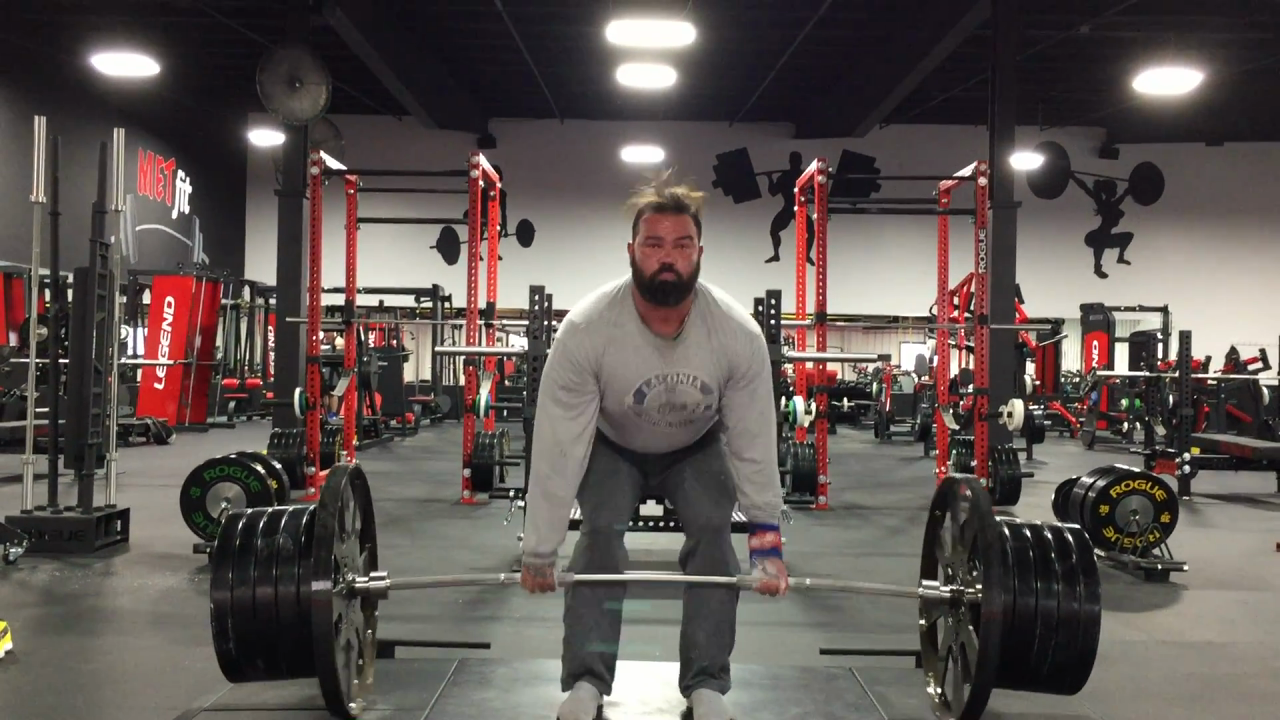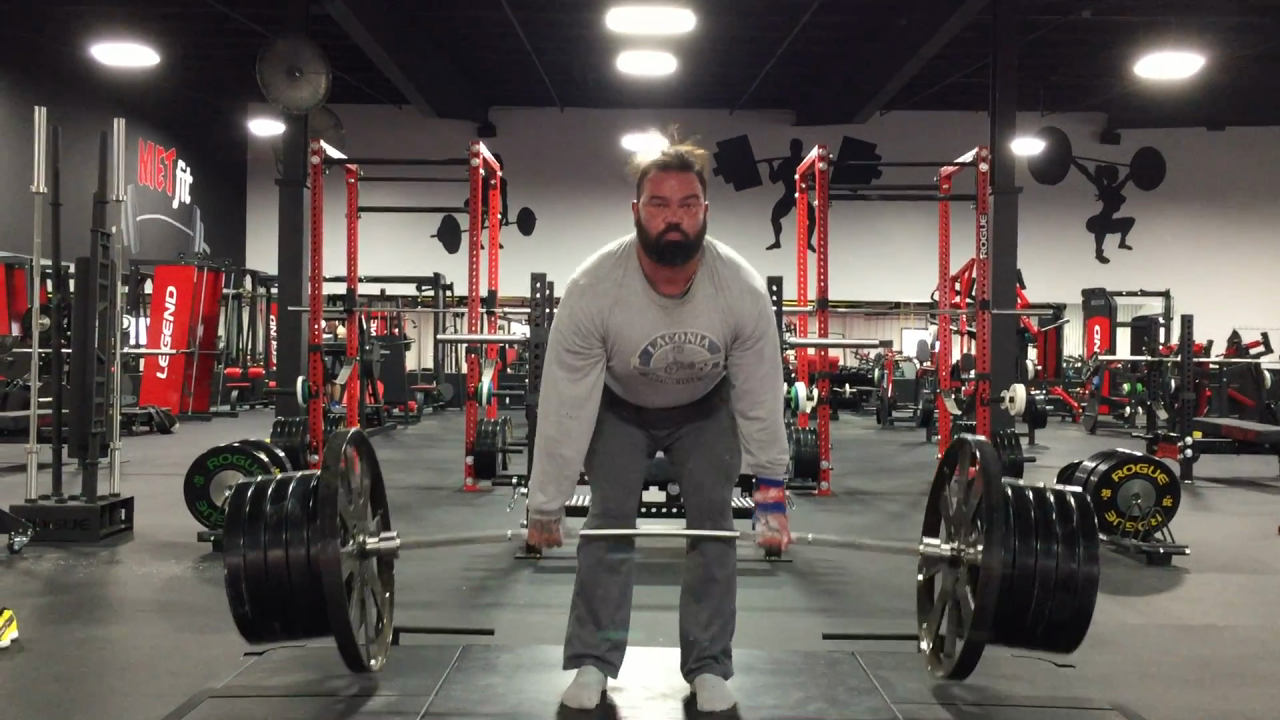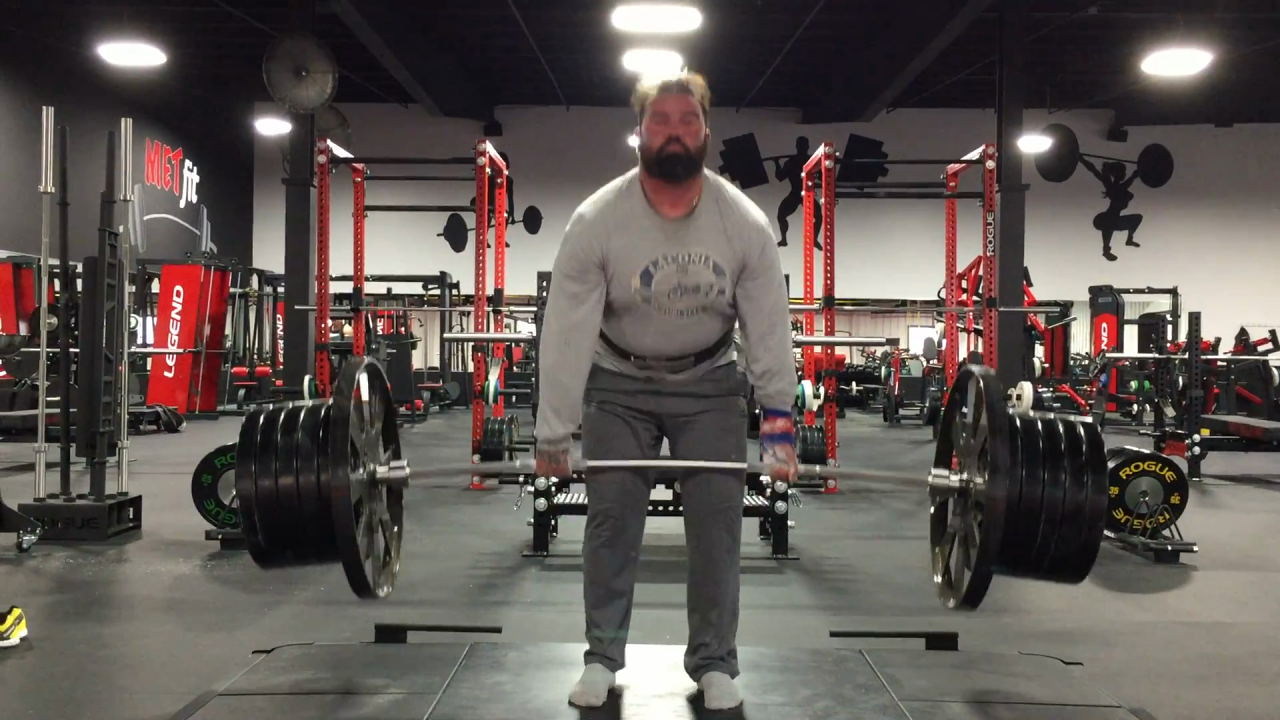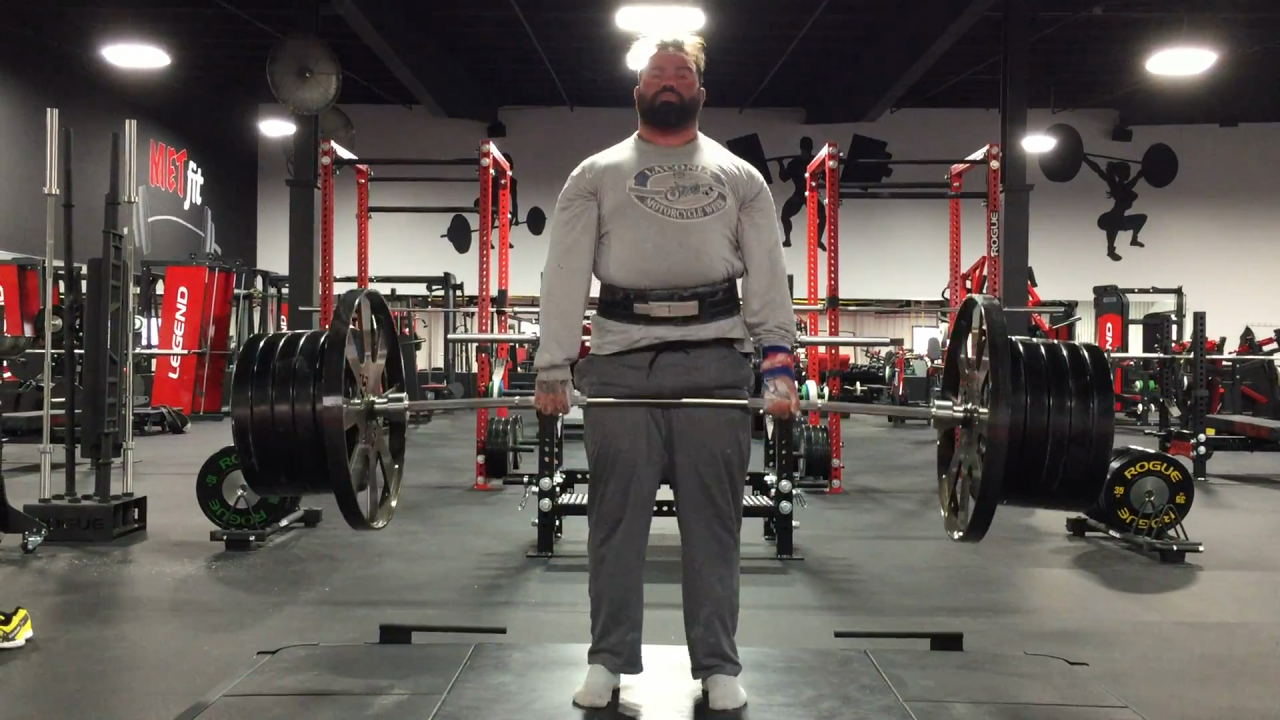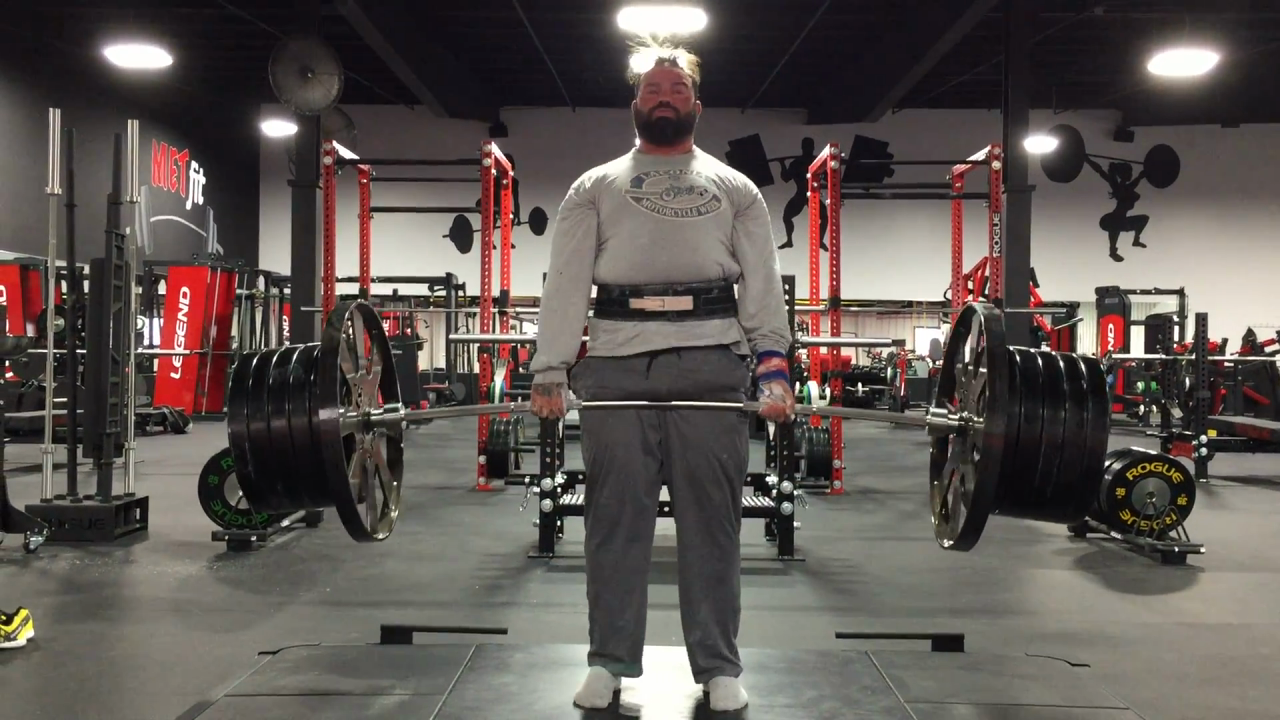
dt=0.4s
person 1, frame 1
left shoulder: (737, 332)
right shoulder: (586, 328)
left elbow: (754, 443)
right elbow: (559, 445)
left wrist: (767, 542)
right wrist: (539, 553)
left hip: (696, 449)
right hip: (612, 448)
left knee: (712, 537)
right knee: (600, 535)
person 1, frame 2
left shoulder: (743, 290)
right shoulder: (592, 289)
left elbow: (760, 399)
right elbow: (566, 406)
left wrist: (771, 496)
right wrist: (545, 507)
left hip: (705, 409)
right hip: (618, 409)
left knee: (713, 518)
right knee: (609, 517)
left ankle: (708, 667)
right ankle: (592, 663)
person 1, frame 3
left shoulder: (745, 223)
right shoulder: (596, 221)
left elbow: (768, 329)
right elbow: (566, 334)
left wrist: (779, 428)
right wrist: (553, 436)
left hip: (710, 384)
right hip: (619, 383)
left knee: (716, 518)
right knee: (613, 515)
left ankle: (713, 663)
right ankle: (601, 657)
person 1, frame 4
left shoulder: (739, 175)
right shoulder: (596, 173)
left elbow: (766, 274)
right elbow: (566, 274)
left wrist: (778, 363)
right wrist: (552, 368)
left hip: (714, 358)
right hip: (620, 358)
left knee: (711, 515)
right knee: (618, 512)
left ankle: (717, 663)
right ankle: (609, 659)
person 1, frame 5
left shoulder: (734, 186)
right shoulder: (596, 185)
left elbow: (761, 282)
right elbow: (566, 282)
left wrist: (774, 367)
right wrist: (550, 372)
left hip: (712, 360)
right hip: (616, 362)
left knee: (711, 519)
right knee: (616, 517)
left ankle: (718, 666)
right ankle: (609, 660)
